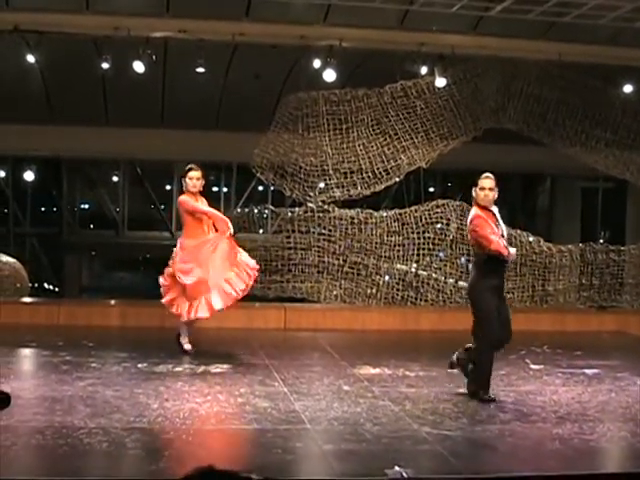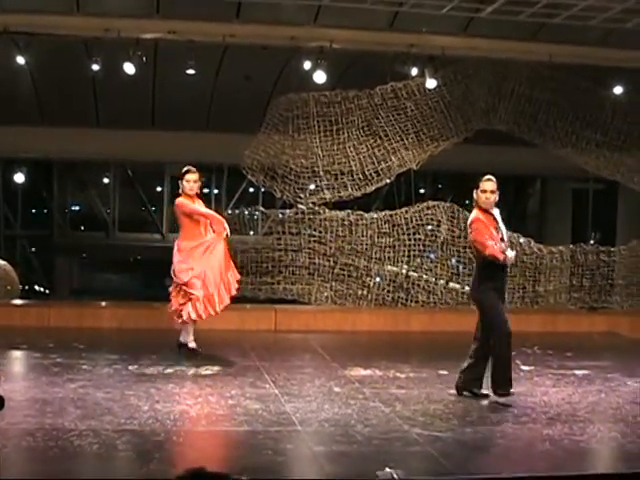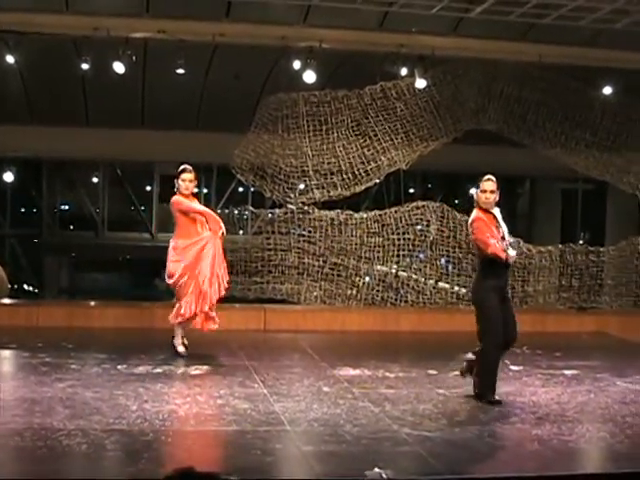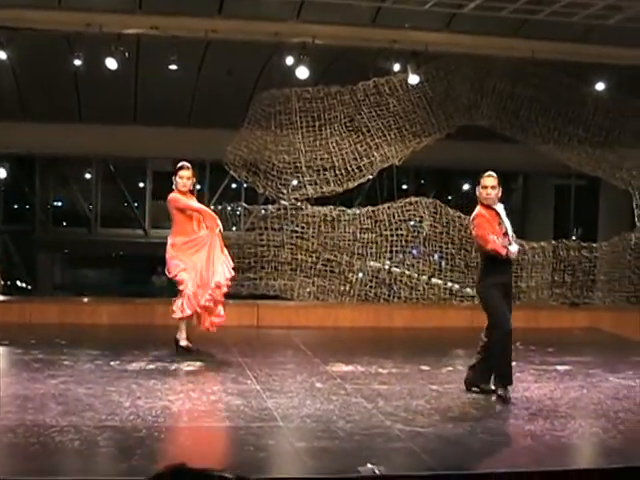
dt=0.3s
person 1, frame 1
left shoulder: (493, 214)
right shoulder: (477, 216)
left elbow: (501, 243)
right elbow: (491, 244)
left wrist: (508, 250)
right wrist: (506, 252)
left hip: (495, 282)
right hip: (483, 283)
left knee: (503, 333)
right knee: (490, 335)
left ankle: (465, 359)
right ankle: (478, 386)
person 1, frame 2
left shoulder: (494, 216)
right shoulder: (477, 219)
left elbow: (502, 246)
right elbow: (487, 248)
left wrist: (507, 253)
right wrist: (504, 256)
left hip: (496, 284)
right hip: (485, 285)
left knee: (486, 336)
right knee: (502, 332)
left ankle: (468, 382)
right ankle: (501, 384)
person 1, frame 3
left shoulder: (496, 216)
right shoulder: (478, 218)
left elbow: (505, 244)
right elbow: (488, 246)
left wrist: (509, 251)
right wrist: (505, 254)
left hip: (500, 283)
right hip: (486, 285)
left knee: (509, 334)
right knee: (493, 336)
left ankle: (475, 363)
right ankle: (483, 389)
person 1, frame 4
left shoulder: (499, 212)
right shoulder: (480, 215)
left elbow: (508, 241)
right elbow: (488, 243)
left wrist: (512, 247)
right wrist: (506, 251)
left hip: (504, 279)
right hip: (490, 281)
left knee: (495, 332)
right knee: (503, 330)
left ankle: (477, 377)
right ankle: (502, 383)
person 2, frame 1
left shoulder: (202, 200)
right shoulder: (183, 200)
left elbow: (209, 222)
right elbow: (206, 211)
left wrist: (222, 231)
right wrist: (226, 222)
left hip: (205, 250)
right hip: (189, 250)
left knee: (203, 293)
right knee: (190, 294)
left ankle: (184, 332)
right ankle: (184, 339)
person 2, frame 2
left shoulder: (199, 202)
right shoulder: (180, 202)
left elbow: (206, 225)
right elbow: (205, 213)
left wrist: (218, 233)
right wrist: (224, 224)
left hip: (202, 252)
right hip: (187, 252)
left knee: (202, 295)
right knee: (193, 293)
left ankle: (184, 338)
right ankle: (189, 339)
person 2, frame 3
left shoulder: (194, 201)
right shoulder: (176, 200)
left elbow: (203, 224)
right elbow: (201, 210)
left wrist: (214, 231)
right wrist: (219, 223)
left hip: (198, 251)
right hip: (182, 251)
left knee: (198, 294)
right knee: (185, 295)
left ankle: (182, 336)
right ankle: (177, 340)
person 2, frame 4
left shoulder: (192, 198)
right shoulder: (173, 197)
left elbow: (200, 221)
right elbow: (198, 208)
left wrist: (212, 228)
right wrist: (216, 221)
left hip: (196, 249)
right hip: (179, 249)
left knee: (199, 291)
right knee: (188, 289)
left ankle: (183, 336)
right ankle: (181, 336)
